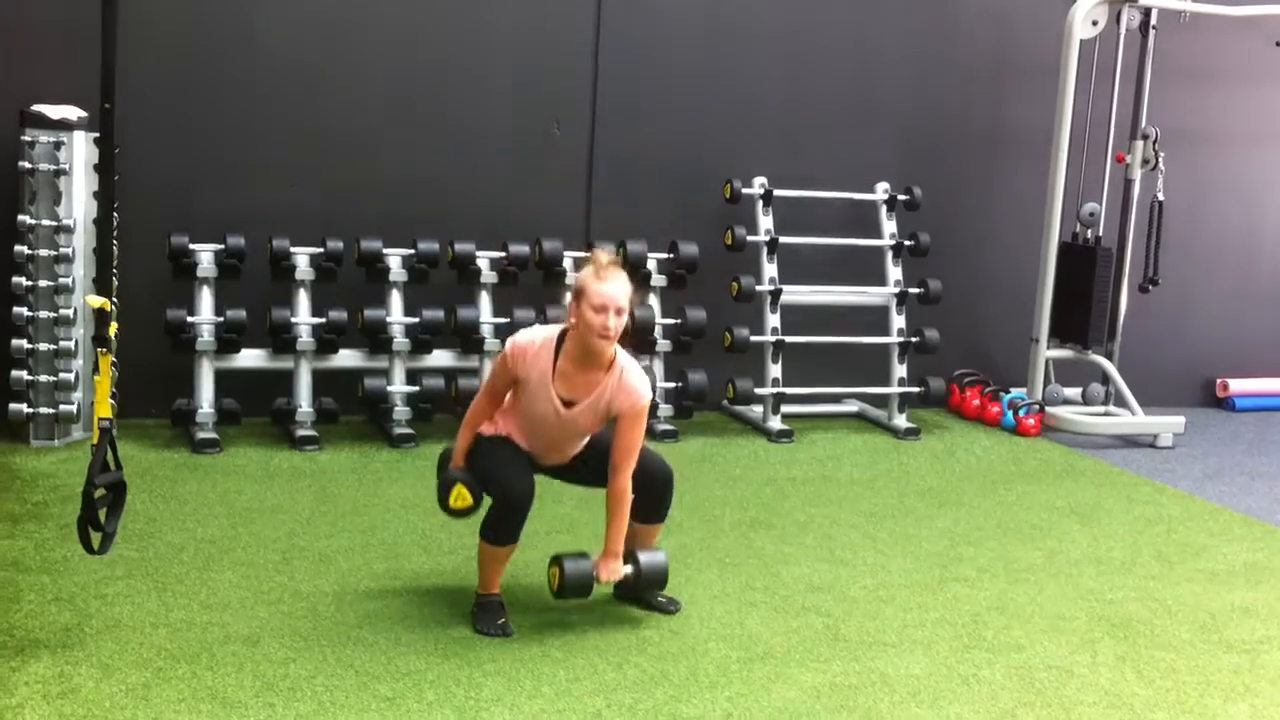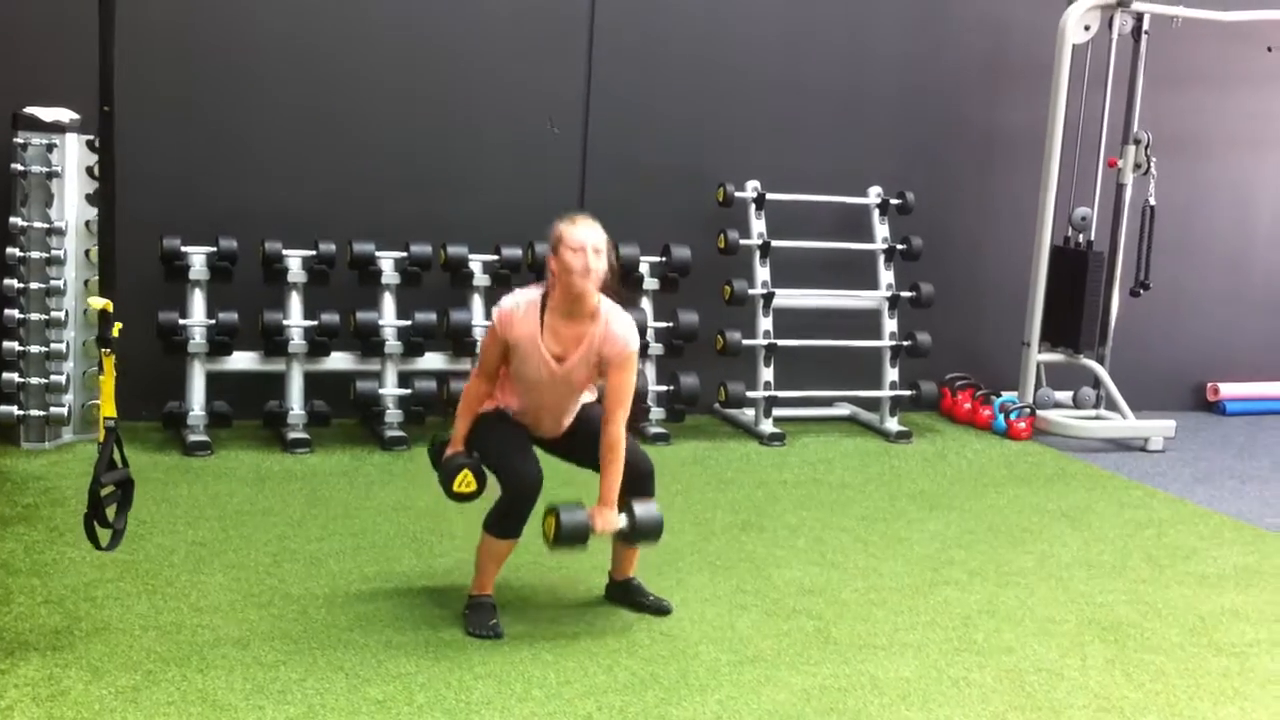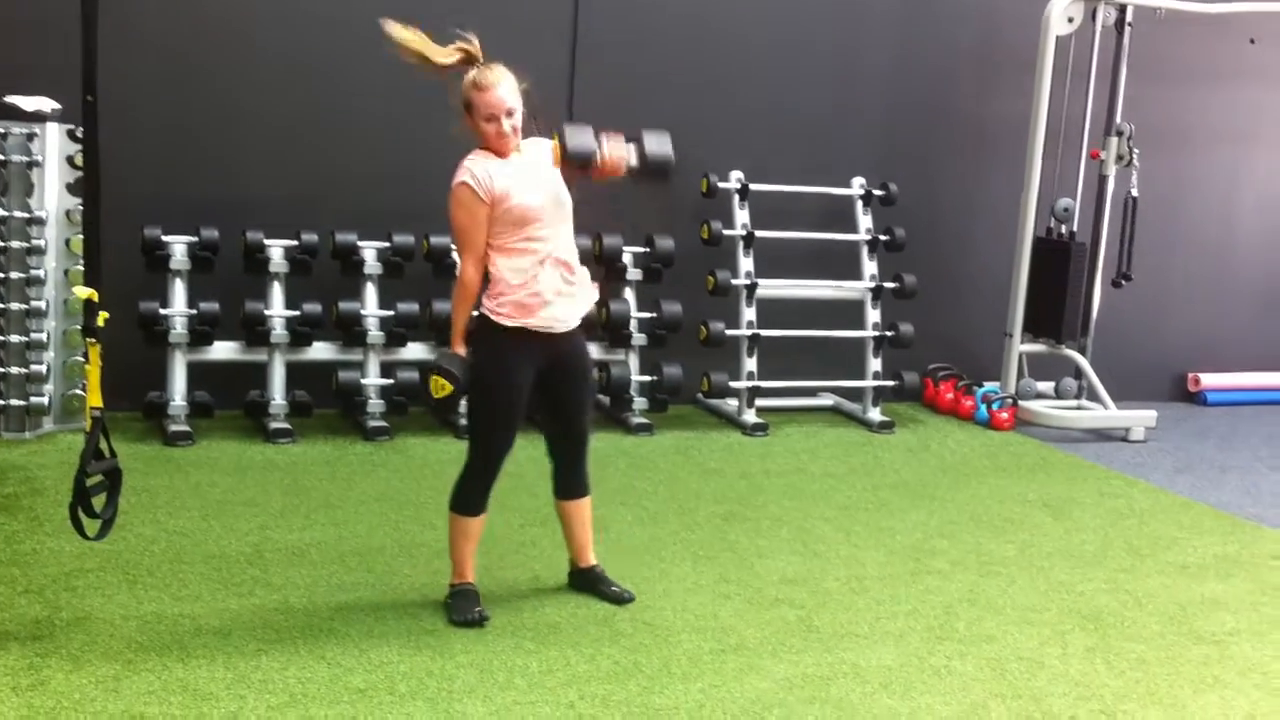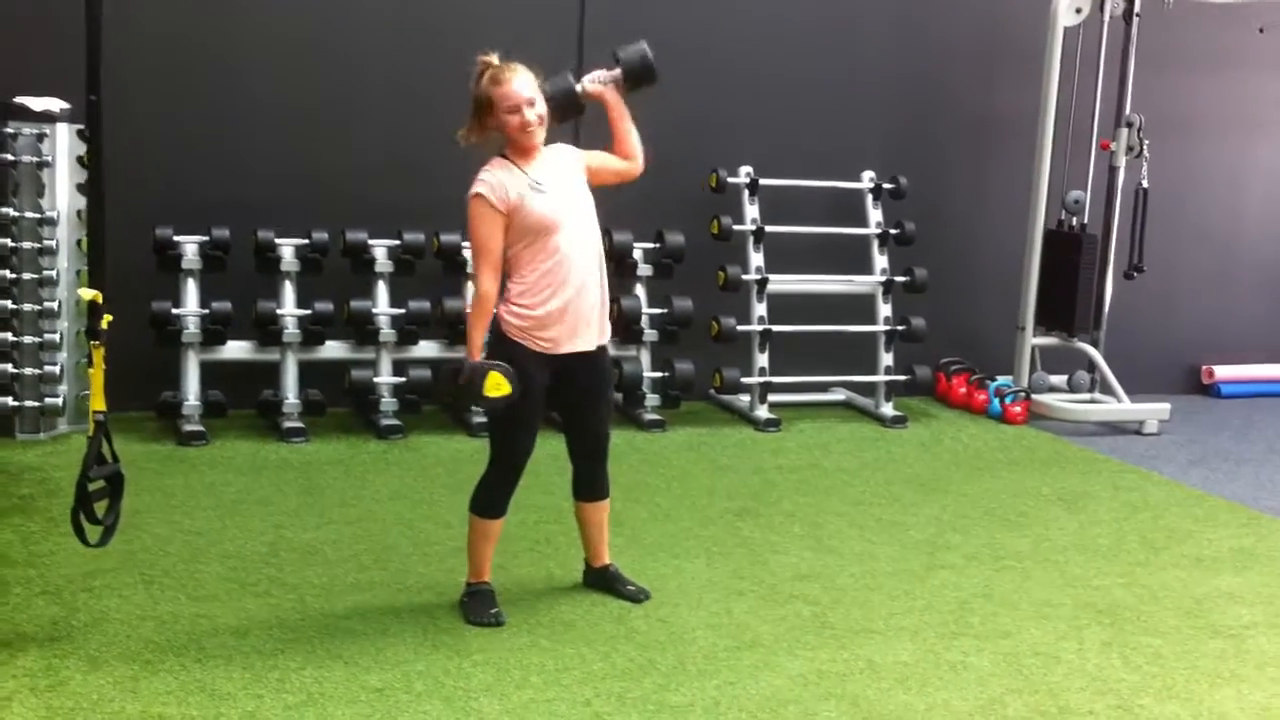
dt=0.5s
person 1, frame 1
left shoulder: (632, 384)
right shoulder: (526, 347)
left elbow: (621, 478)
right elbow: (487, 400)
left wrist: (613, 555)
right wrist: (458, 458)
left hip: (574, 451)
right hip: (506, 442)
left knee: (656, 478)
right knee: (514, 491)
left ankle: (632, 582)
right ankle: (487, 597)
person 1, frame 2
left shoulder: (618, 330)
right shoulder: (514, 311)
left elbow: (614, 426)
right elbow: (482, 378)
left wrist: (607, 504)
right wrist: (457, 442)
left hip: (569, 416)
right hip: (505, 416)
left knee: (639, 470)
right knee: (523, 481)
left ankle: (622, 581)
right ankle: (480, 597)
person 1, frame 3
left shoulder: (540, 150)
right shoulder: (475, 174)
left elbow: (605, 169)
right elbow: (470, 267)
left wrist: (614, 155)
right wrist: (457, 340)
left hip: (567, 328)
right hip: (510, 334)
left knee: (573, 452)
right knee: (486, 459)
left ankle: (585, 568)
right ankle: (463, 584)
person 1, frame 4
left shoulder: (566, 160)
right shoulder: (492, 184)
left elbow: (632, 163)
right elbow: (486, 278)
left wrist: (610, 99)
right wrist: (473, 356)
left hip: (586, 341)
right hip: (525, 346)
left knee: (593, 456)
right knee: (507, 465)
left ankle: (599, 565)
right ankle: (478, 585)
